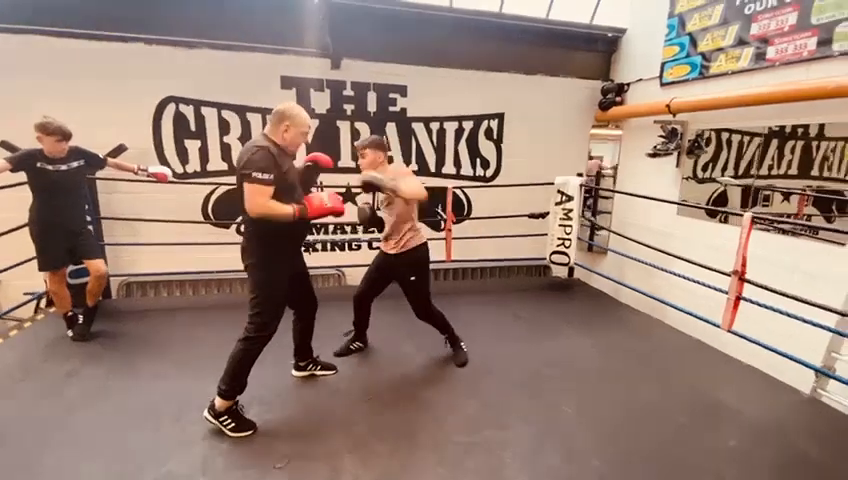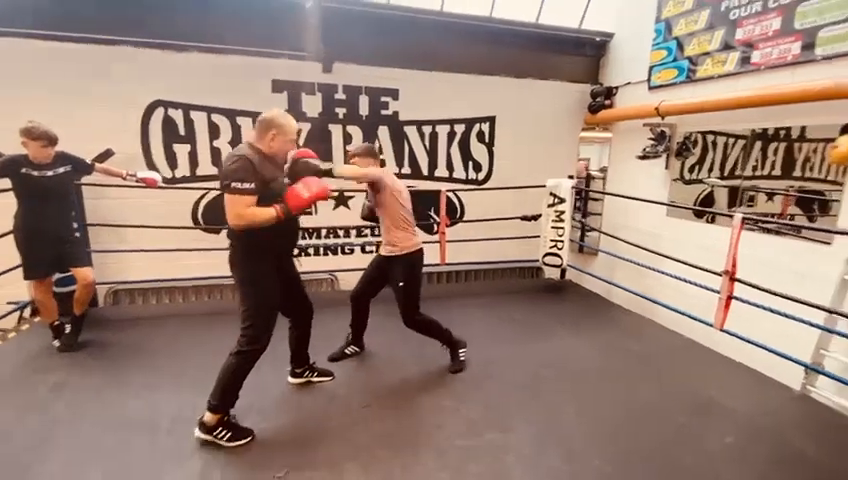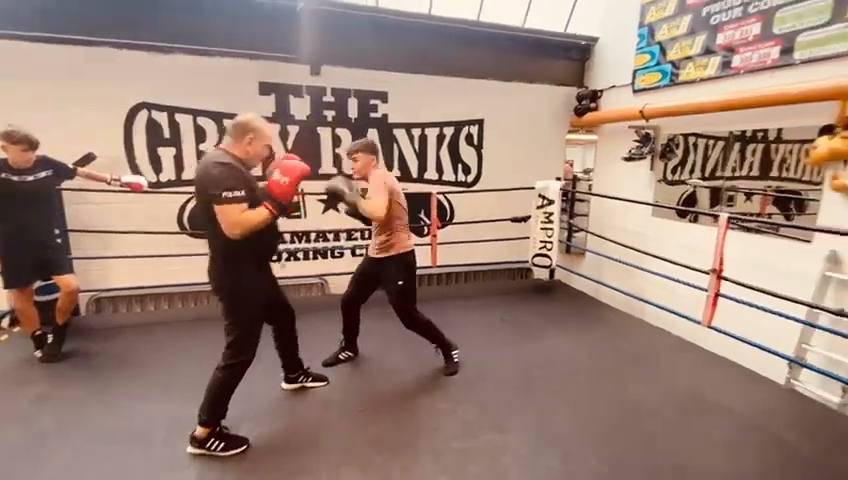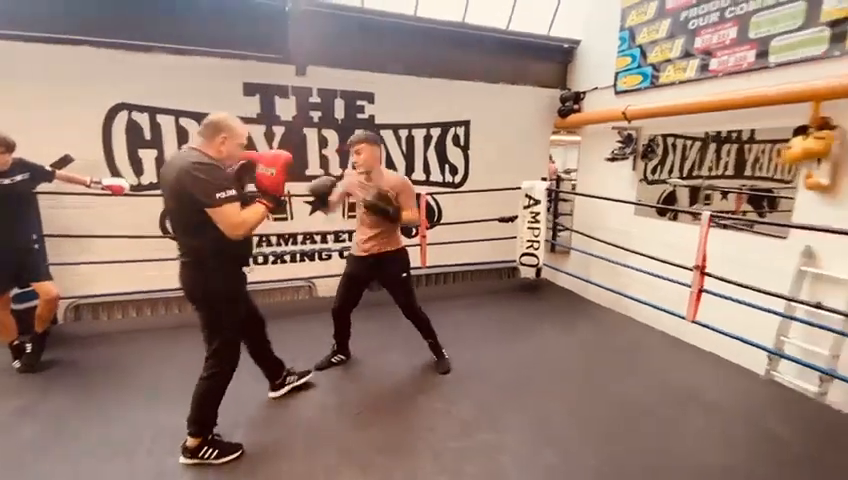
dt=0.1s
person 1, frame 1
left shoulder: (274, 152)
right shoulder: (263, 154)
right elbow: (257, 207)
left wrist: (307, 172)
right wrist: (306, 209)
left hip: (285, 249)
right hip: (268, 252)
left knee: (306, 303)
right knee: (261, 327)
left ankle: (303, 361)
right ankle: (222, 404)
person 1, frame 2
left shoulder: (261, 160)
right shoulder: (244, 163)
right elbow: (238, 218)
left wrist: (296, 186)
right wrist: (291, 204)
left hip: (275, 258)
right hip: (256, 263)
left knee: (301, 310)
right knee: (254, 339)
left ankle: (301, 368)
right ankle: (213, 419)
person 1, frame 3
left shoulder: (230, 165)
right shoulder: (223, 170)
right elbow: (236, 226)
left wrist: (273, 188)
right wrist: (275, 201)
left hip: (251, 267)
right hip: (236, 272)
left knee: (284, 316)
right knee: (240, 351)
left ankle: (294, 373)
right ankle: (204, 432)
person 1, frame 4
left shoulder: (183, 161)
right shoulder: (203, 171)
right elbow: (236, 227)
left wrist: (236, 175)
right wrist: (268, 195)
left hip: (212, 271)
right hip: (213, 277)
left knee: (252, 326)
right knee: (222, 355)
left ankle: (279, 377)
right ankle: (197, 443)
person 2, frame 1
left shoulder: (397, 172)
right shoulder: (380, 181)
left elbow: (420, 194)
left wrist: (385, 184)
right wrist: (371, 217)
left hip: (412, 251)
right hip: (389, 252)
left knee: (423, 309)
right knee: (361, 297)
left ankle: (454, 341)
right ankle: (359, 338)
person 2, frame 2
left shoulder: (380, 176)
right shoulder: (386, 181)
left elbow: (358, 173)
left wrist: (325, 168)
right wrist: (373, 210)
left hip: (405, 256)
right hip: (389, 253)
left knee: (410, 317)
right knee: (358, 297)
left ankle: (454, 345)
right ankle: (356, 342)
person 2, frame 3
left shoulder: (380, 180)
right shoulder: (377, 182)
left elbow: (377, 213)
left wrist: (349, 196)
right wrist: (357, 210)
left hip: (397, 257)
right hip: (376, 256)
left knee: (408, 316)
right knee: (349, 301)
left ankle: (447, 349)
right ankle: (350, 347)
person 2, frame 4
left shoulder: (398, 182)
right shoulder: (352, 179)
left elbow: (413, 218)
right elbow: (328, 206)
left wrist: (389, 212)
right wrist: (321, 197)
left hip: (392, 254)
right hip: (361, 257)
left knee: (410, 308)
right knee: (340, 308)
left ankle: (437, 349)
right ankle: (341, 350)
person 3, frame 1
left shoulder: (80, 155)
right shoulder: (30, 158)
left elbow: (114, 162)
left wrist: (145, 171)
left hip: (79, 226)
right hip: (46, 230)
left knee: (100, 271)
right knee: (56, 276)
left ankle: (87, 316)
right ankle: (72, 321)
person 3, frame 2
left shoulder: (65, 160)
left elbow: (100, 168)
left wrist: (135, 176)
left hip: (67, 234)
right hip: (32, 238)
left knee: (87, 280)
right knee: (42, 285)
left ankle: (74, 325)
right ankle: (58, 330)
person 3, frame 3
left shoulder: (48, 165)
left elbow: (84, 172)
left wrist: (117, 180)
left hip: (48, 240)
left knee: (70, 287)
right knee: (21, 293)
left ankle: (56, 335)
right ankle: (39, 340)
person 3, frame 4
left shoulder: (23, 167)
left elbow: (63, 175)
left wrist: (98, 182)
left hip: (27, 246)
left knee: (50, 295)
left ankle: (35, 343)
